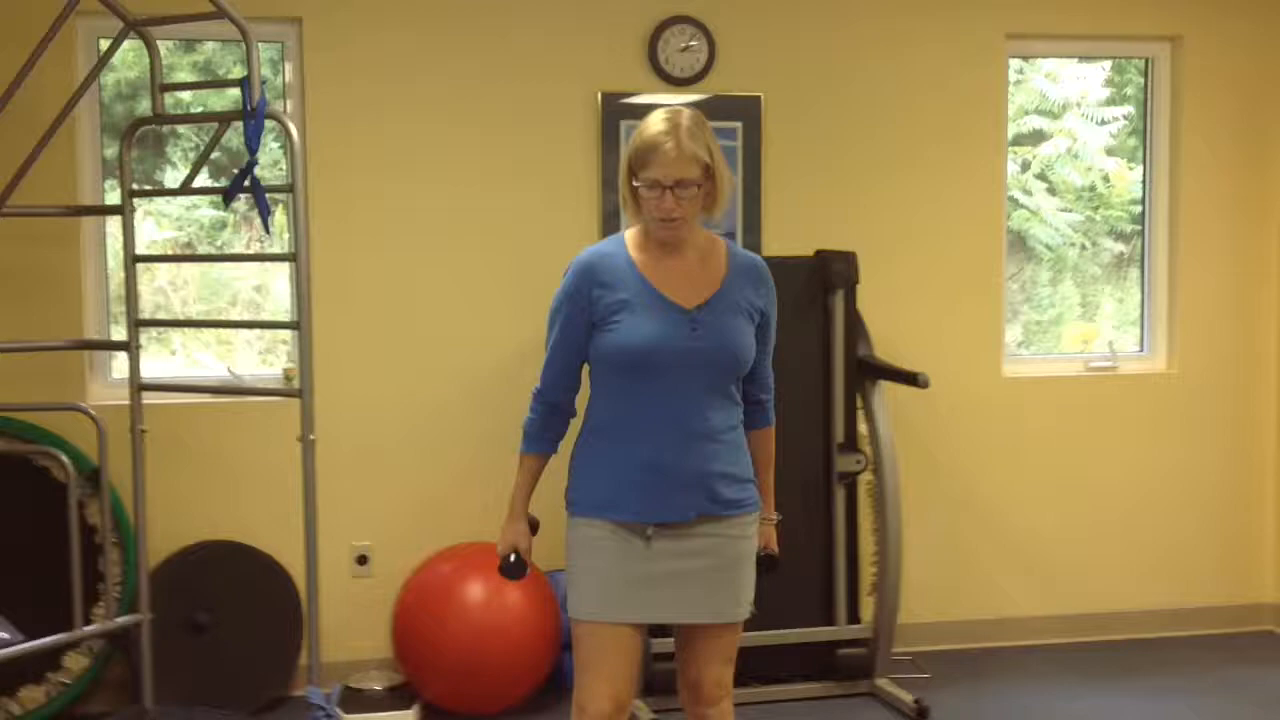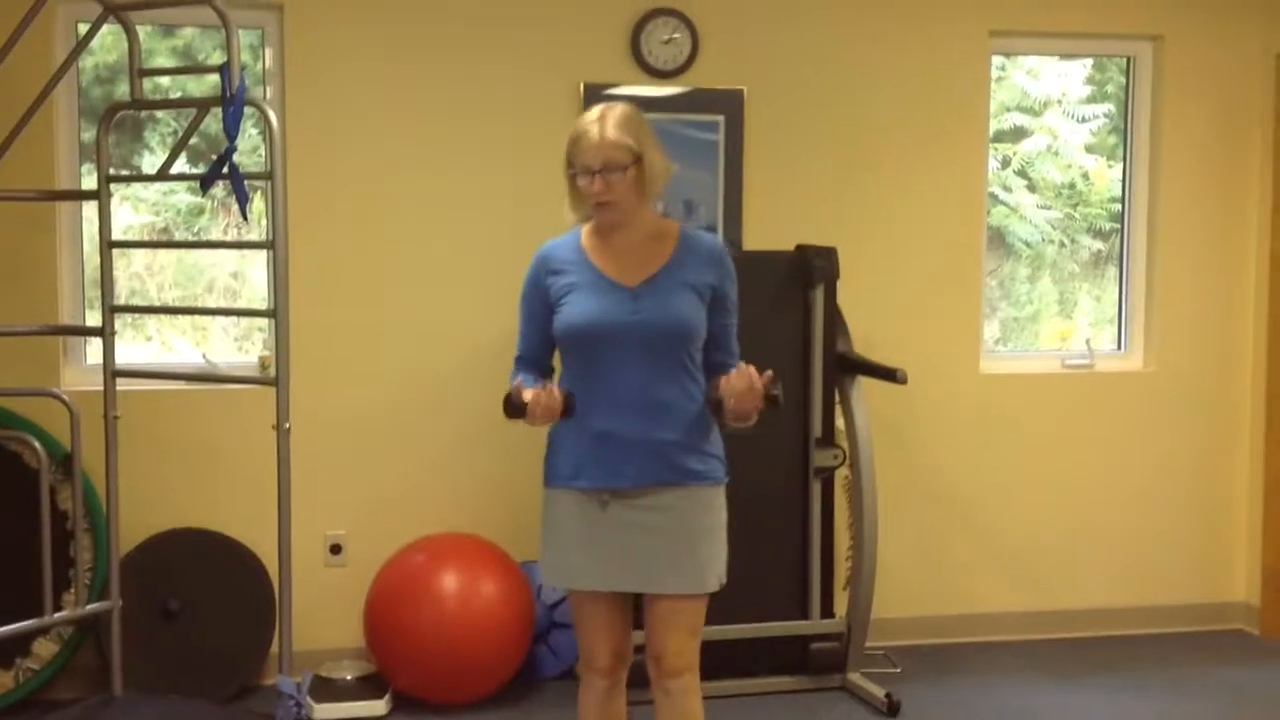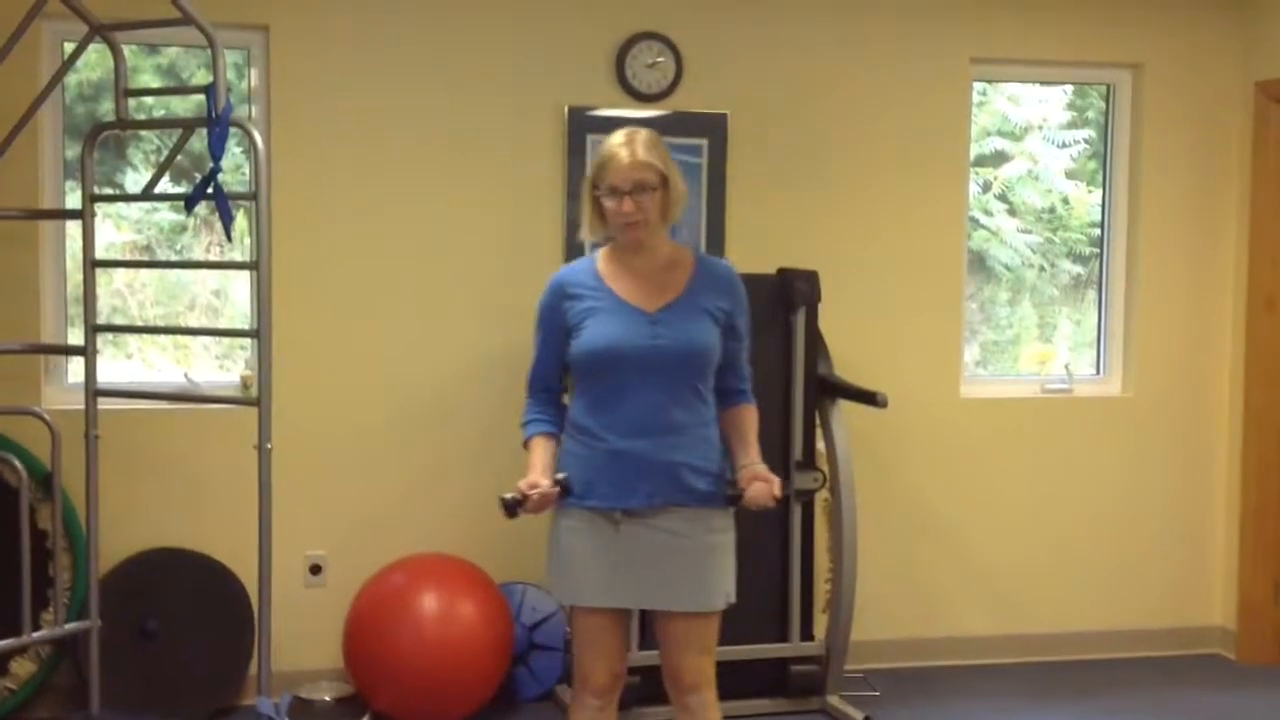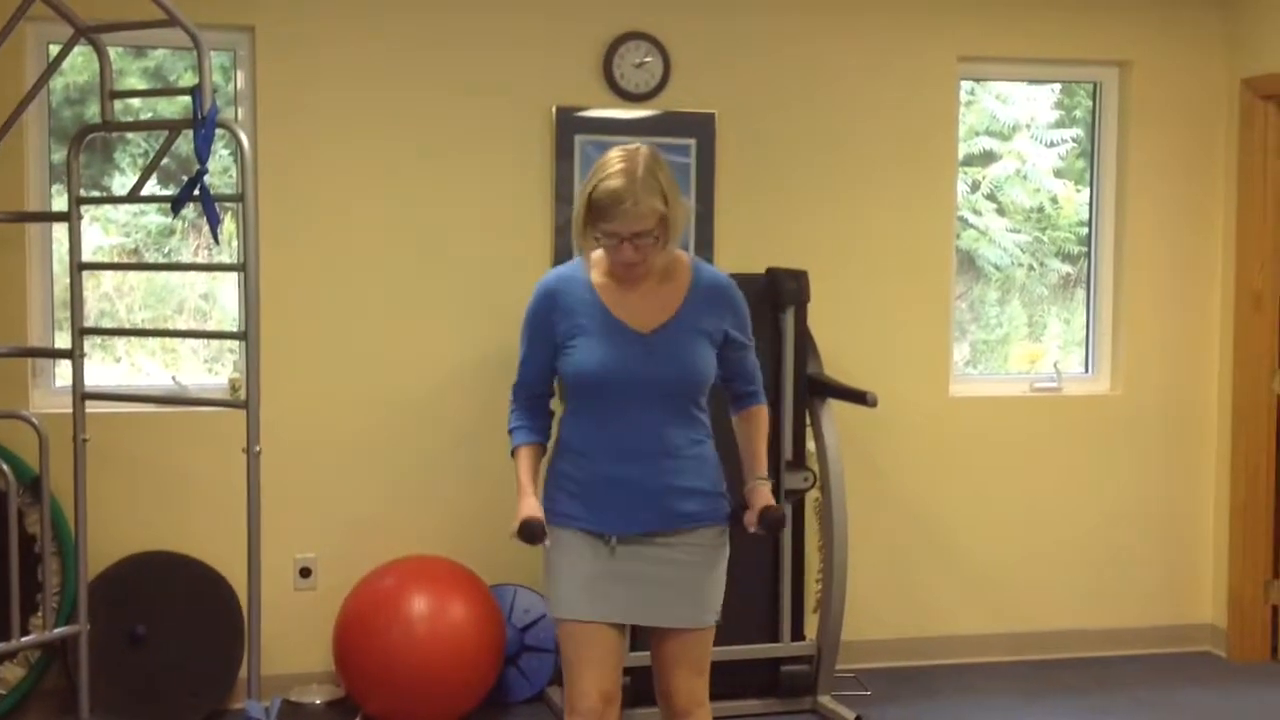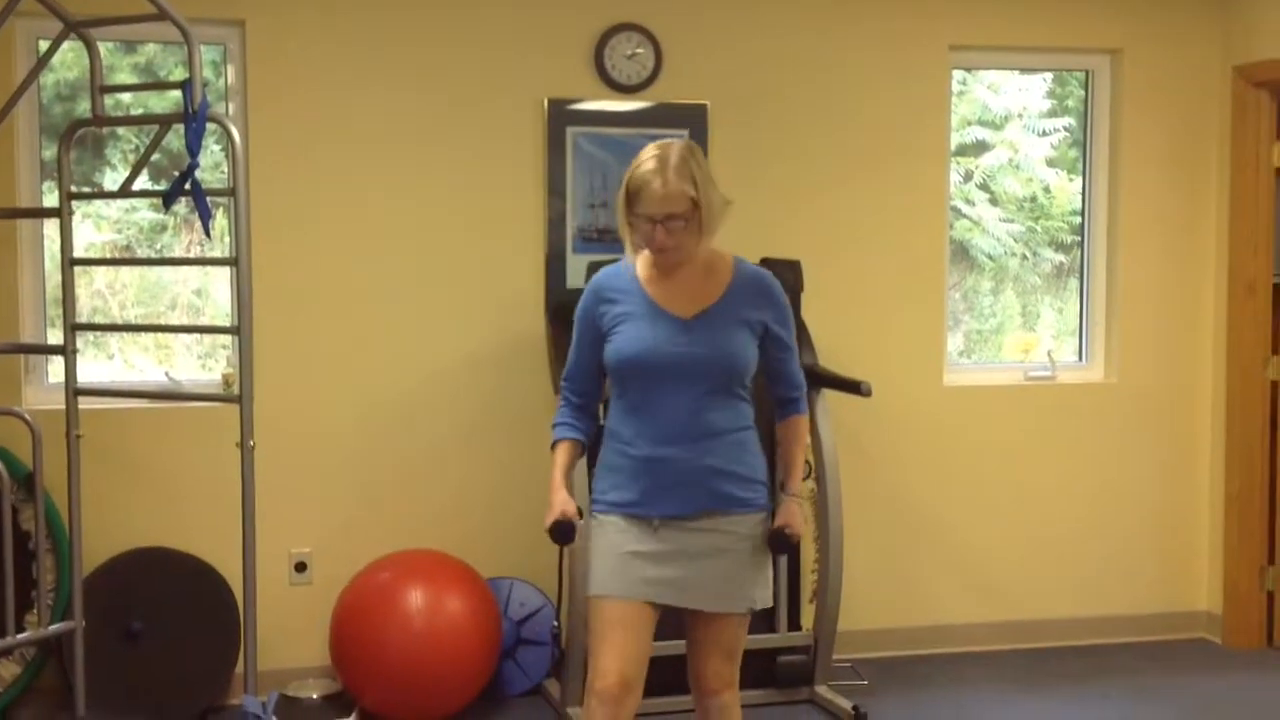
dt=1s
person 1, frame 1
left shoulder: (750, 278)
right shoulder: (595, 273)
left elbow: (757, 404)
right elbow: (552, 400)
left wrist: (766, 509)
right wrist: (518, 511)
left hip: (718, 519)
right hip: (613, 520)
person 1, frame 2
left shoulder: (705, 258)
right shoulder: (554, 263)
left elbow: (721, 363)
right elbow: (530, 363)
left wrist: (738, 397)
right wrist: (534, 395)
left hip: (683, 486)
right hip: (584, 488)
left knee: (674, 667)
right knee: (601, 665)
person 1, frame 3
left shoulder: (718, 284)
right shoulder: (569, 288)
left elbow: (733, 391)
right elbow: (544, 396)
left wrist: (749, 462)
right wrist: (539, 470)
left hip: (692, 506)
right hip: (593, 508)
person 1, frame 4
left shoulder: (715, 294)
right shoulder: (559, 294)
left elbow: (747, 393)
right elbow: (529, 402)
left wrist: (758, 479)
right wrist: (527, 489)
left hip: (688, 527)
right hip: (585, 528)
person 1, frame 5
left shoulder: (758, 291)
right shoulder: (607, 290)
left elbow: (790, 400)
right elbow: (577, 400)
left wrist: (791, 493)
right wrist: (559, 484)
left hip: (729, 514)
right hip: (627, 514)
